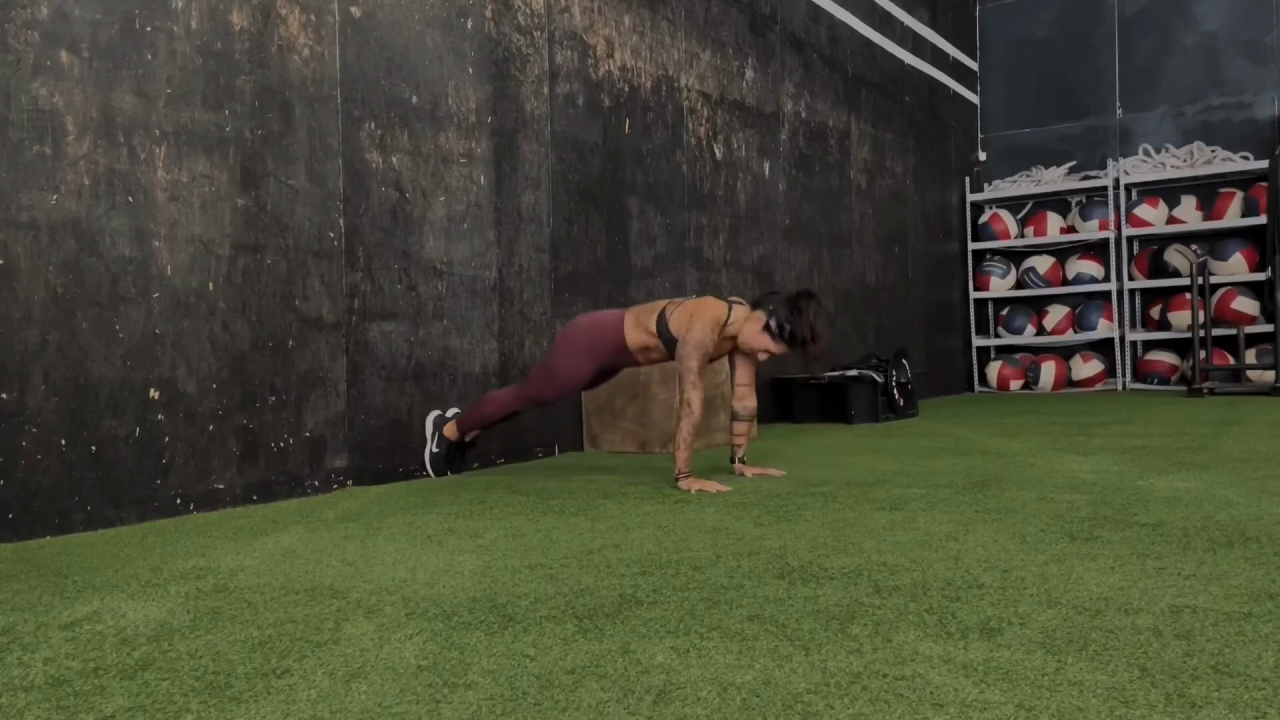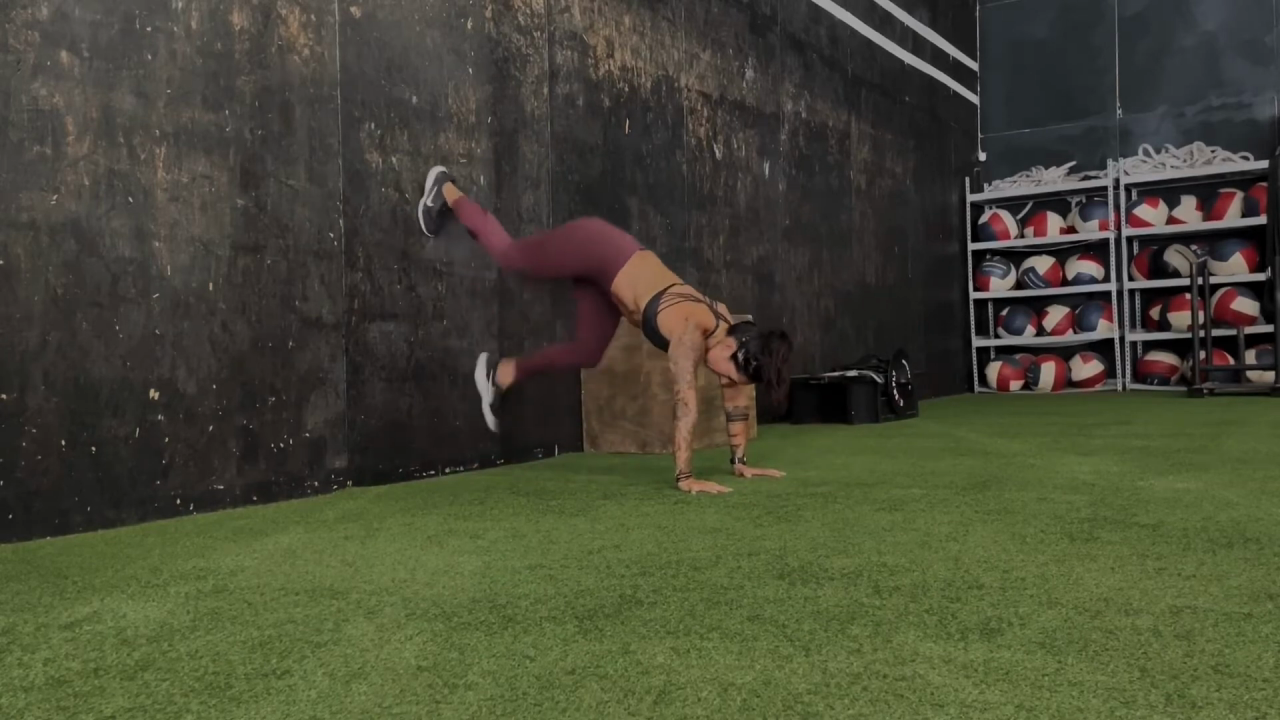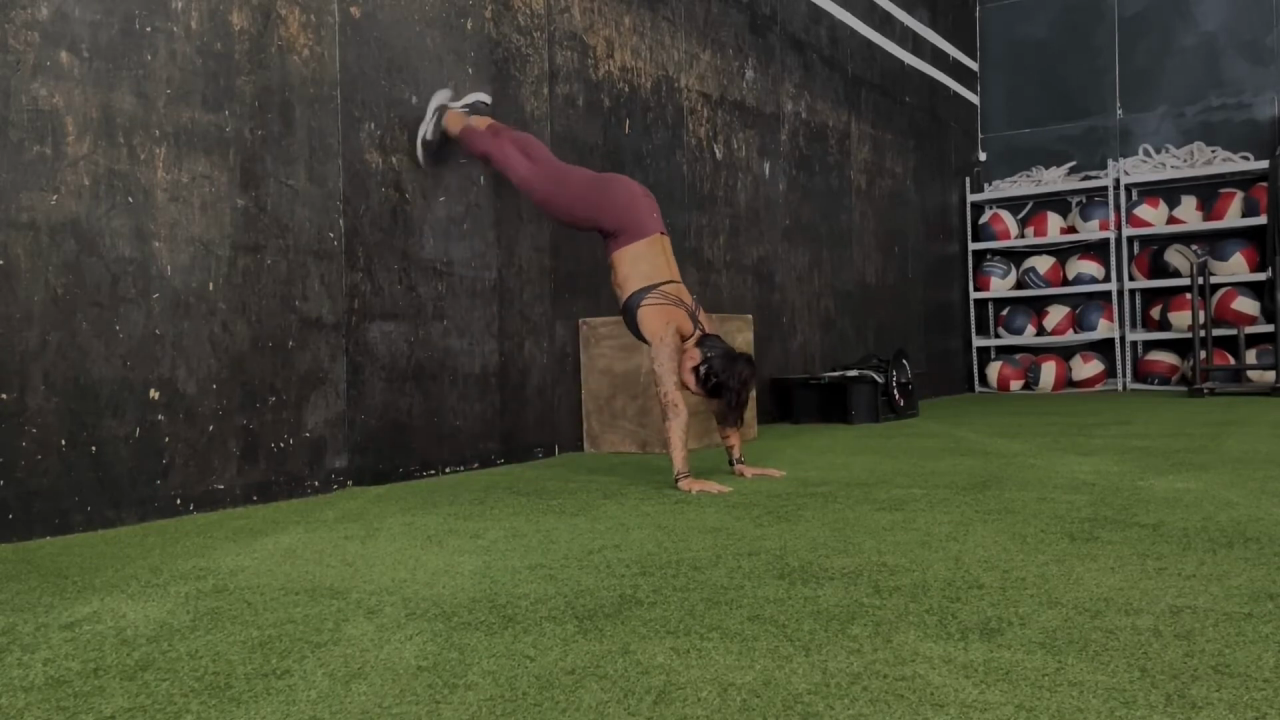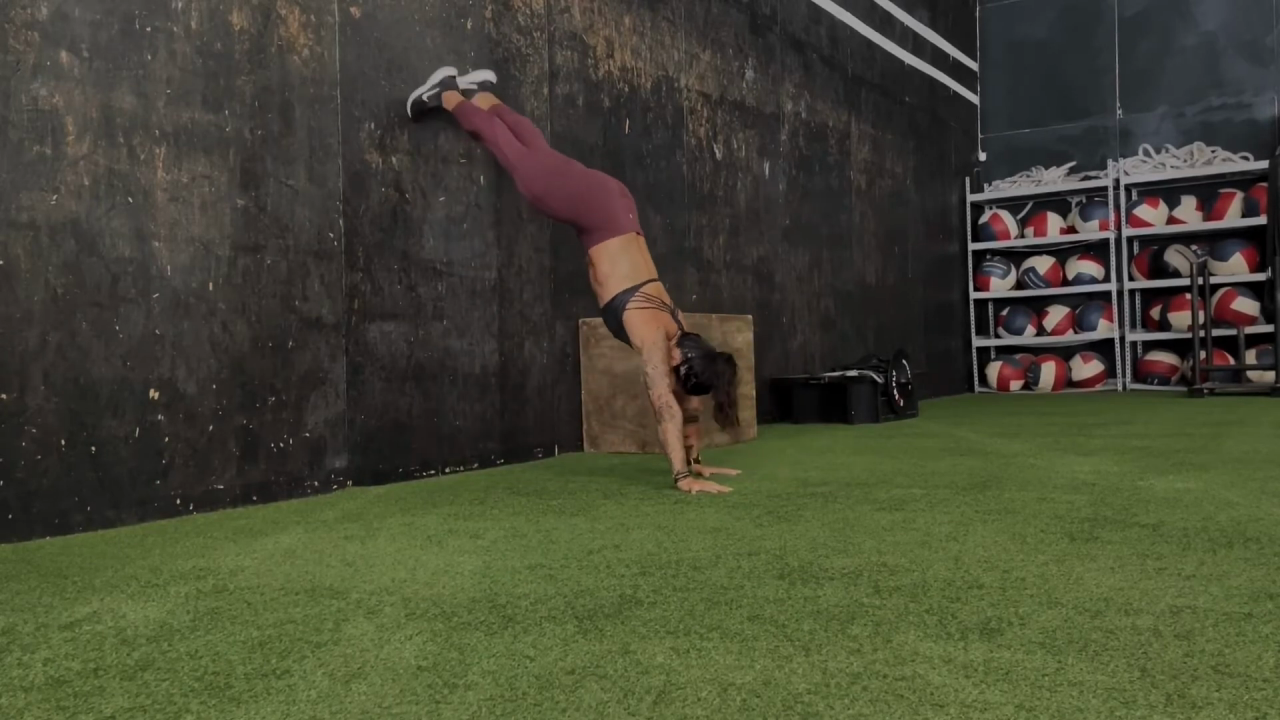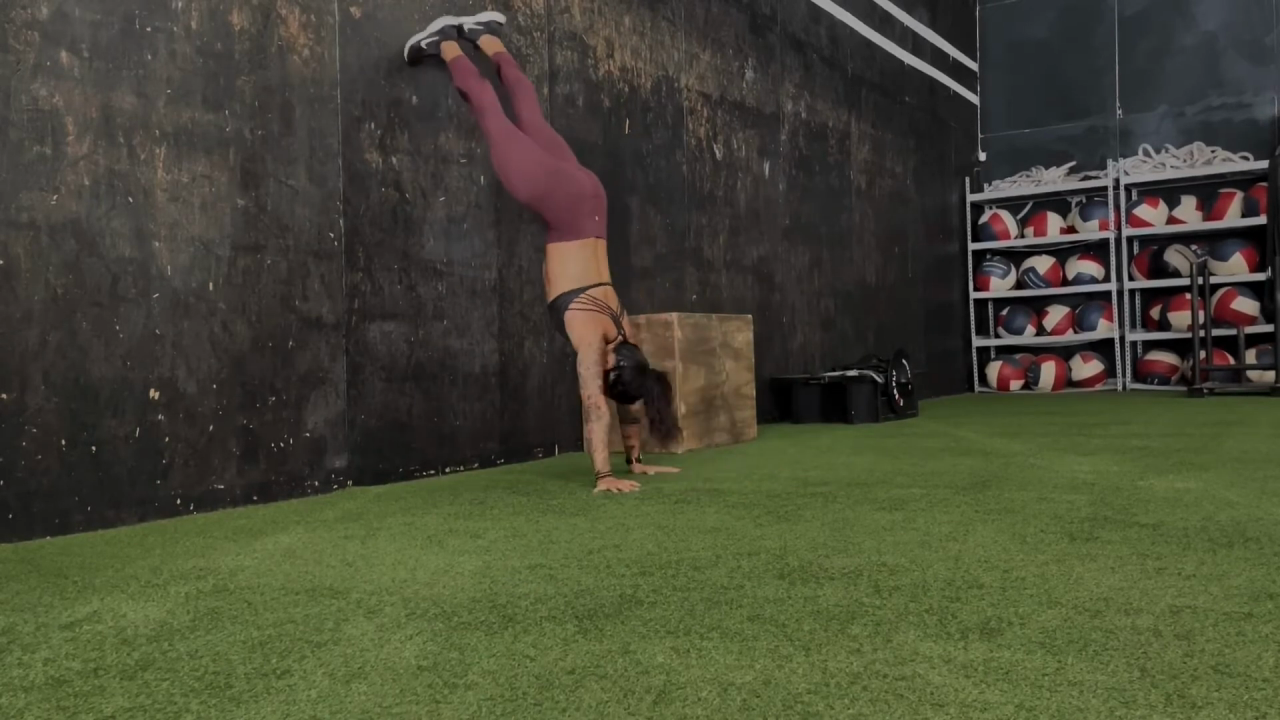
dt=1s
person 1, frame 1
left shoulder: (745, 322)
right shoulder: (706, 324)
left elbow: (744, 395)
right elbow: (691, 401)
left wrist: (740, 460)
right wrist: (684, 475)
left hip: (614, 350)
right hip: (594, 339)
left knee: (537, 390)
right knee: (527, 395)
left ankle: (462, 427)
right ankle: (447, 430)
person 1, frame 2
left shoulder: (727, 327)
right shoulder: (692, 333)
left elbow: (737, 399)
right elbow: (686, 405)
left wrist: (740, 461)
right wrist: (685, 477)
left hip: (611, 262)
right hip: (596, 246)
left knee: (585, 354)
right knee: (508, 253)
left ankle: (503, 373)
right ankle: (446, 190)
person 1, frame 3
left shoulder: (704, 332)
right shoulder: (667, 331)
left elbow: (722, 401)
right elbow: (673, 405)
left wrist: (738, 462)
right wrist: (684, 478)
left hip: (635, 204)
right hip: (619, 207)
left knee: (547, 165)
right knee: (527, 173)
left ankle: (476, 118)
right ankle: (448, 120)
person 1, frame 4
left shoulder: (677, 332)
right shoulder: (653, 332)
left elbow: (687, 402)
right elbow: (667, 406)
left wrist: (695, 463)
right wrist: (683, 476)
left hip: (611, 203)
right hip: (598, 209)
left knee: (543, 156)
right knee: (518, 158)
left ankle: (482, 94)
right ankle: (448, 94)
person 1, frame 5
left shoulder: (621, 337)
right shoulder: (593, 335)
left elbow: (629, 403)
right elbow: (595, 406)
left wrist: (635, 461)
right wrist: (604, 477)
left hip: (583, 196)
right hip: (567, 202)
left knee: (530, 119)
right knee: (495, 117)
left ankle: (487, 36)
right ankle: (446, 43)
